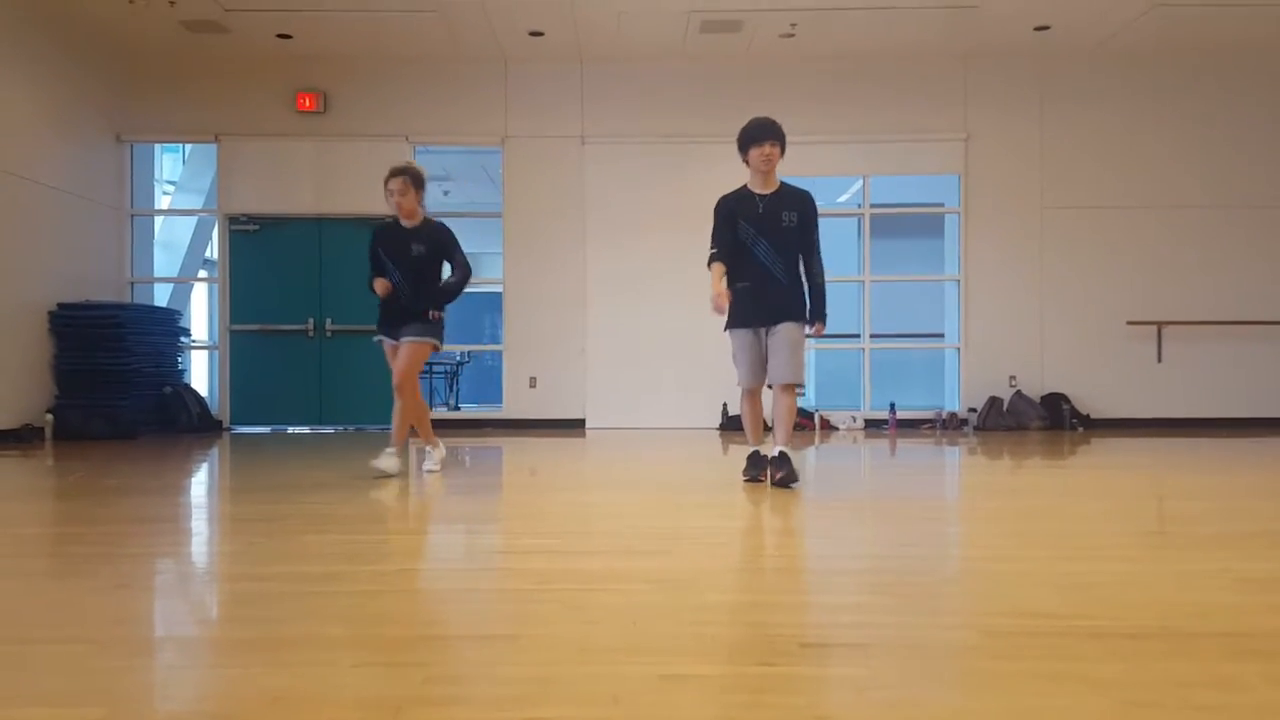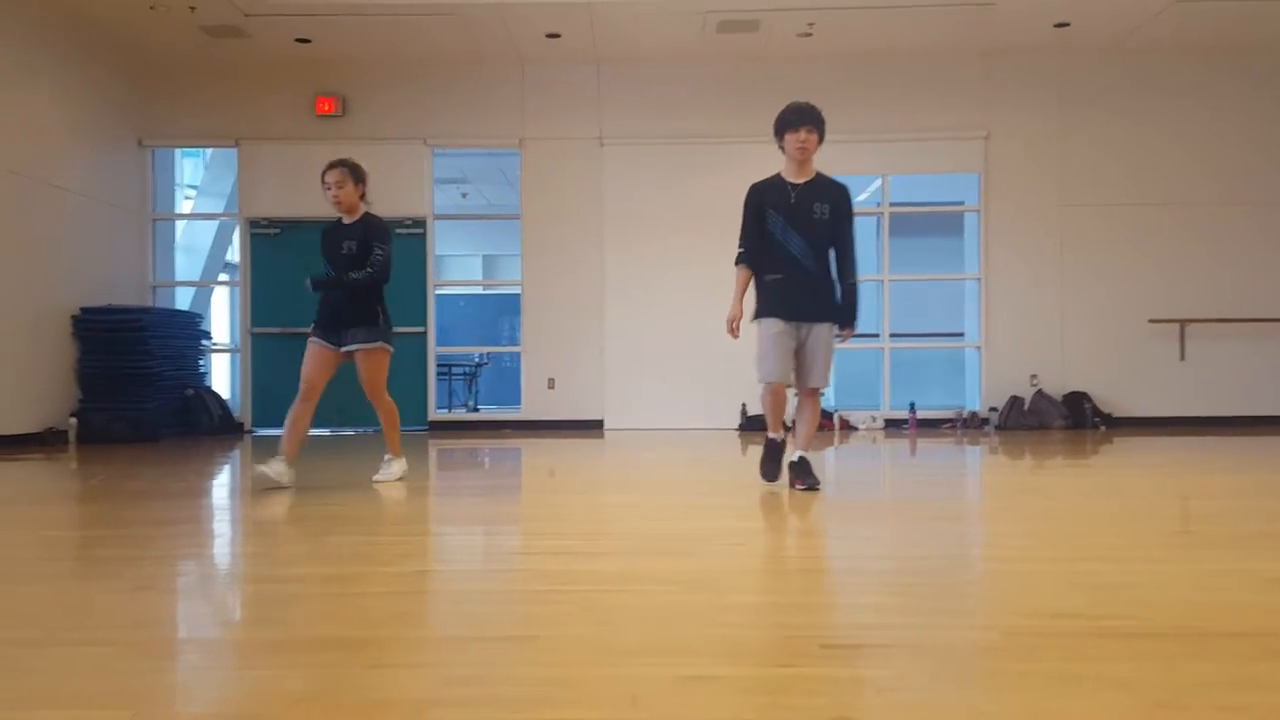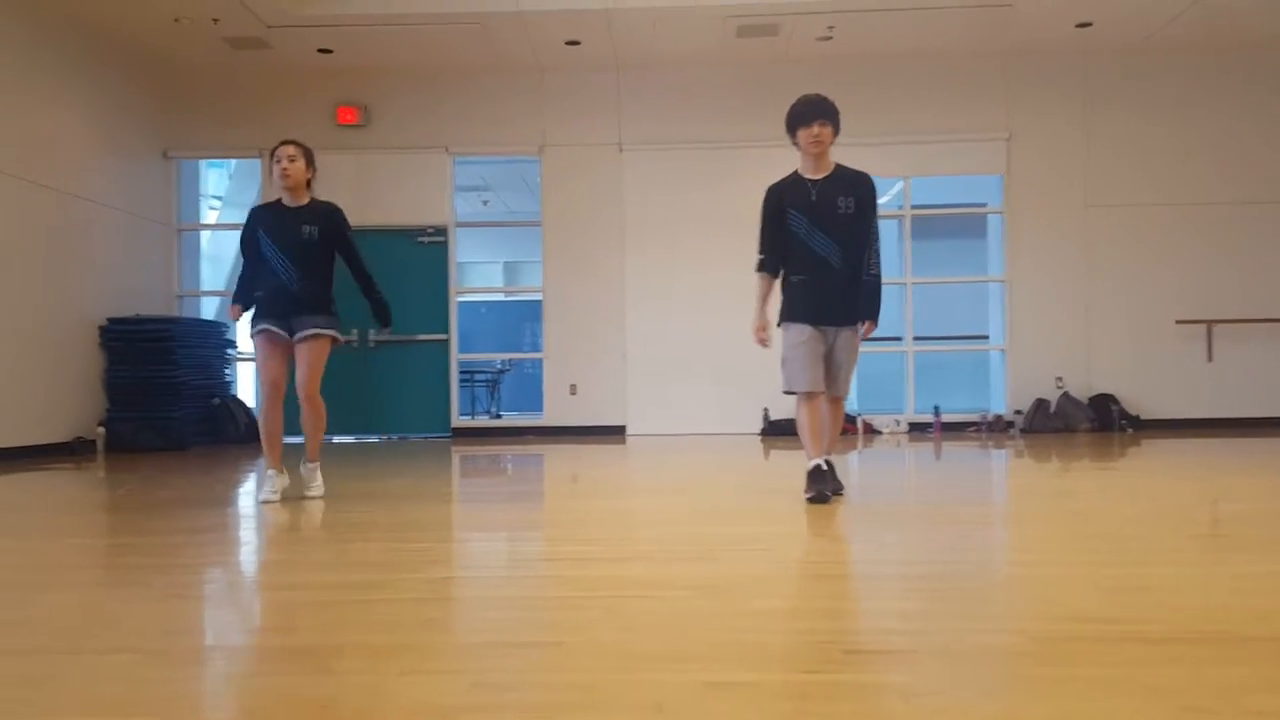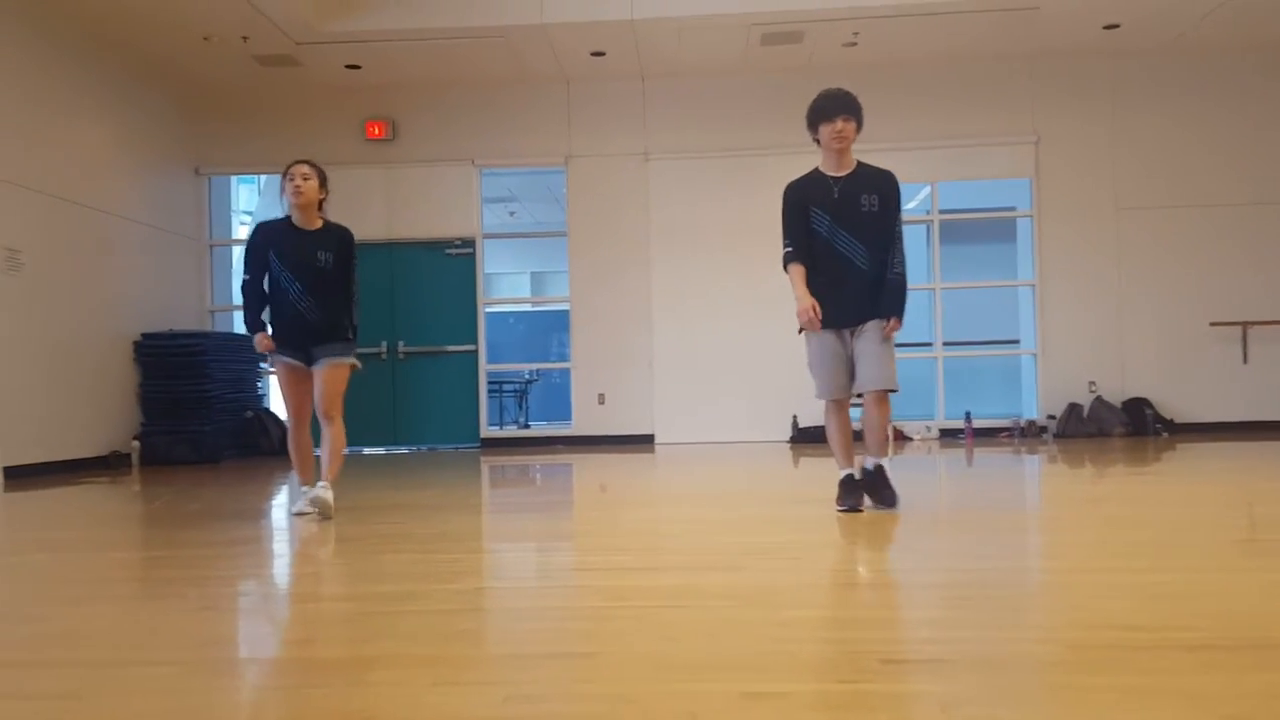
dt=0.5s
person 1, frame 1
left shoulder: (801, 201)
right shoulder: (729, 205)
left elbow: (812, 260)
right elbow: (720, 252)
left wrist: (819, 310)
right wrist: (718, 286)
left hip: (788, 311)
right hip: (744, 312)
left knee: (785, 383)
right knee: (750, 387)
left ankle: (780, 456)
right ankle: (756, 454)
person 1, frame 2
left shoulder: (835, 193)
right shoulder: (761, 193)
left elbow: (844, 256)
right elbow: (748, 253)
left wrist: (848, 311)
right wrist: (737, 303)
left hip: (820, 308)
right hip: (774, 306)
left knee: (811, 387)
right knee: (776, 381)
left ankle: (800, 458)
right ankle: (774, 438)
person 1, frame 3
left shoulder: (859, 185)
right shoulder: (780, 194)
left elbow: (869, 251)
right elbow: (769, 259)
left wrist: (870, 307)
right wrist: (760, 312)
left hip: (845, 310)
right hip: (799, 311)
left knee: (836, 393)
right knee: (807, 391)
left ankle: (827, 462)
right ankle: (816, 469)
person 1, frame 4
left shoulder: (882, 183)
right shoulder: (799, 191)
left elbow: (893, 250)
right elbow: (794, 252)
left wrist: (894, 307)
right wrist: (802, 295)
left hip: (871, 310)
right hip: (824, 314)
left knee: (877, 391)
right knee: (835, 398)
left ankle: (875, 469)
right ankle: (848, 478)
person 2, frame 1
left shoulder: (437, 232)
right shoulder: (381, 234)
left elbow: (463, 271)
right elbow: (374, 273)
left wrist: (440, 297)
right wrist: (376, 283)
left hip: (423, 321)
right hip: (391, 320)
left knee: (402, 381)
right knee: (408, 387)
left ankle: (394, 451)
right ankle: (433, 446)
person 2, frame 2
left shoulder: (375, 227)
right shoulder: (329, 232)
left elbow: (378, 274)
left wrist: (327, 282)
left hip: (367, 322)
right hip: (327, 323)
left knee: (376, 393)
right knee: (306, 391)
left ankle: (395, 458)
right ankle: (283, 464)
person 2, frame 3
left shoulder: (328, 214)
right shoulder: (260, 216)
left elbow: (354, 261)
right elbow: (251, 263)
left wrist: (378, 302)
right wrist: (240, 298)
left hip: (315, 312)
right hip: (270, 312)
left knee: (308, 391)
right knee: (270, 390)
left ankle: (312, 466)
right ankle: (275, 472)
person 2, frame 4
left shoulder: (340, 237)
right shoulder: (266, 234)
left elbow: (348, 293)
right elbow: (251, 285)
left wrist: (352, 342)
right wrist: (258, 328)
left hip: (332, 339)
right hip: (287, 339)
left knee: (329, 411)
right knee: (298, 418)
left ankle: (326, 488)
right ankle: (306, 487)
